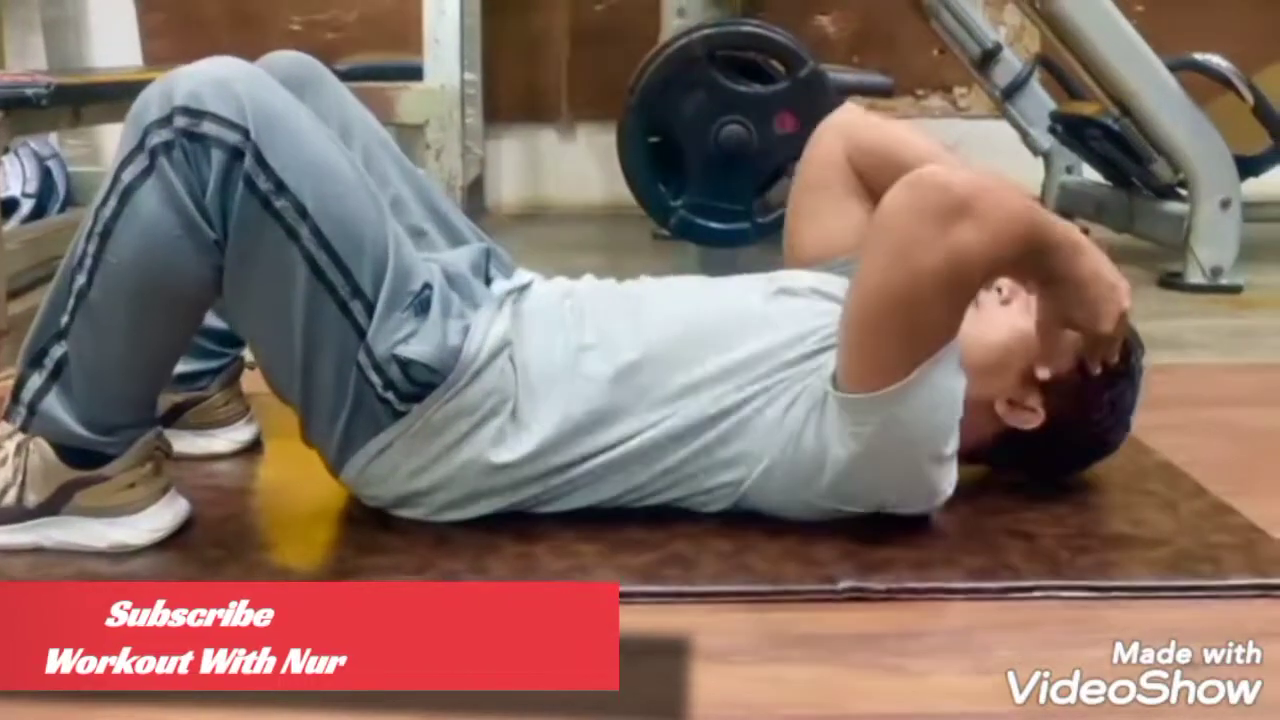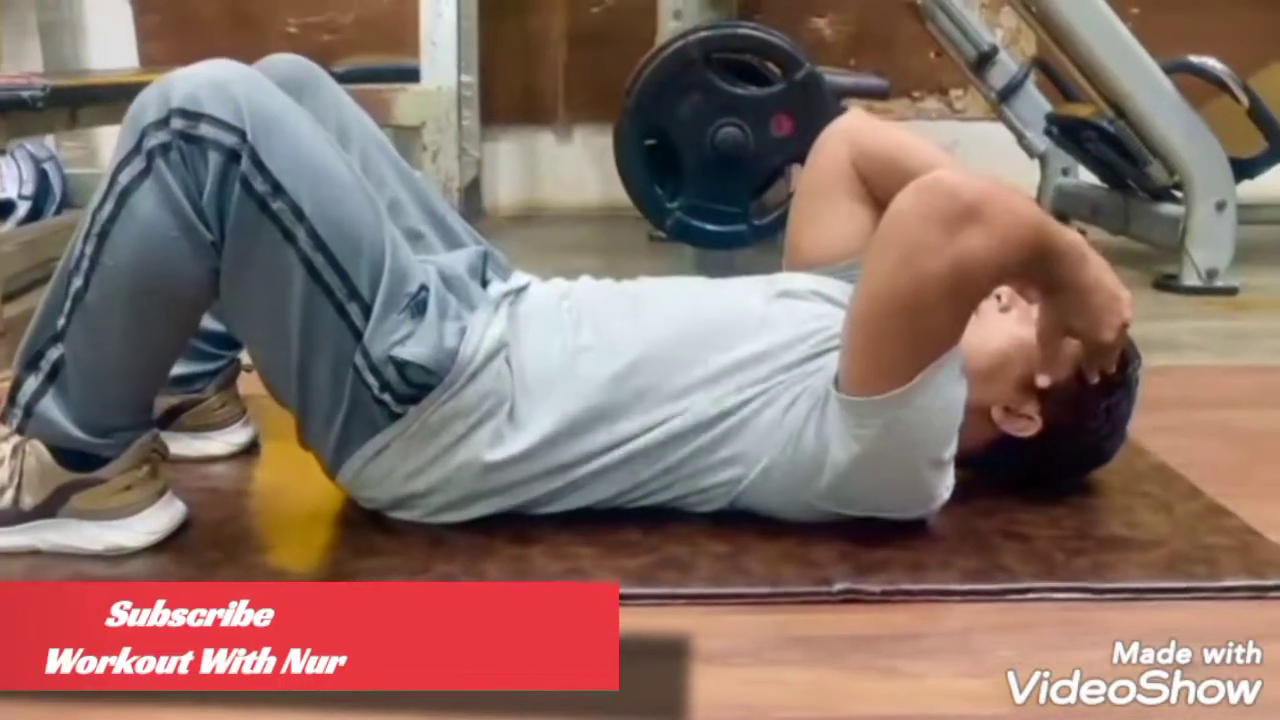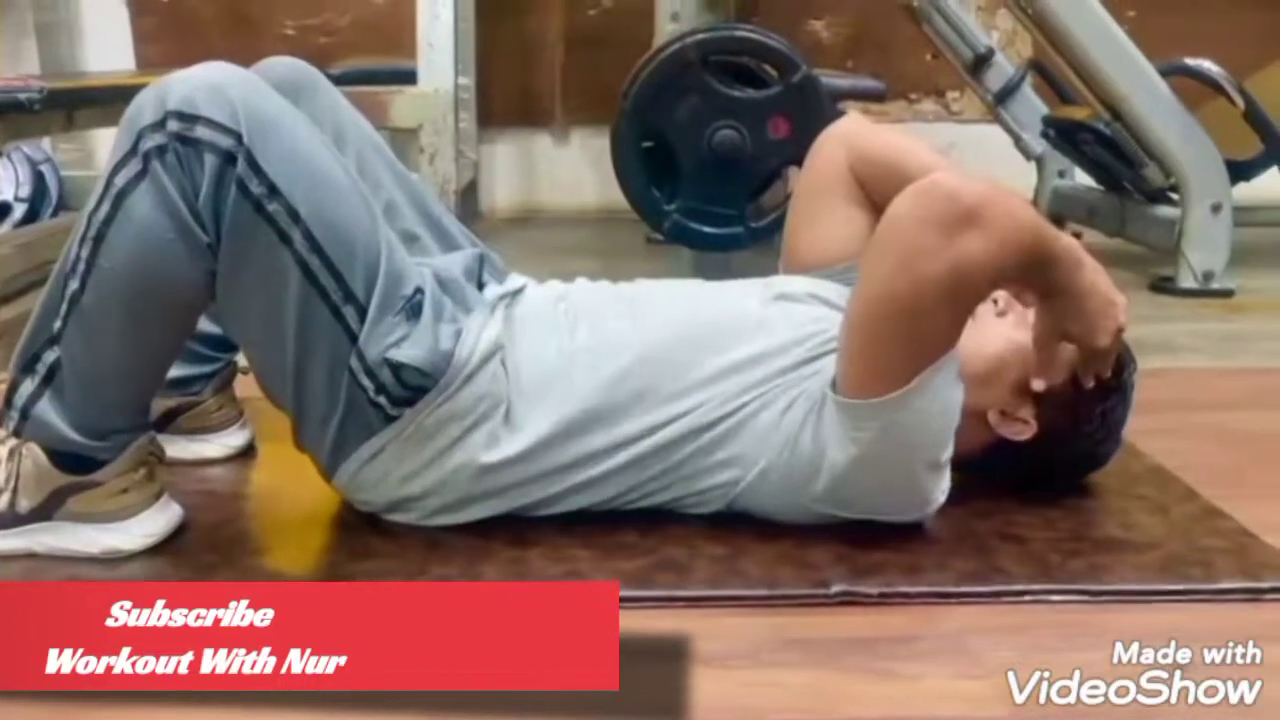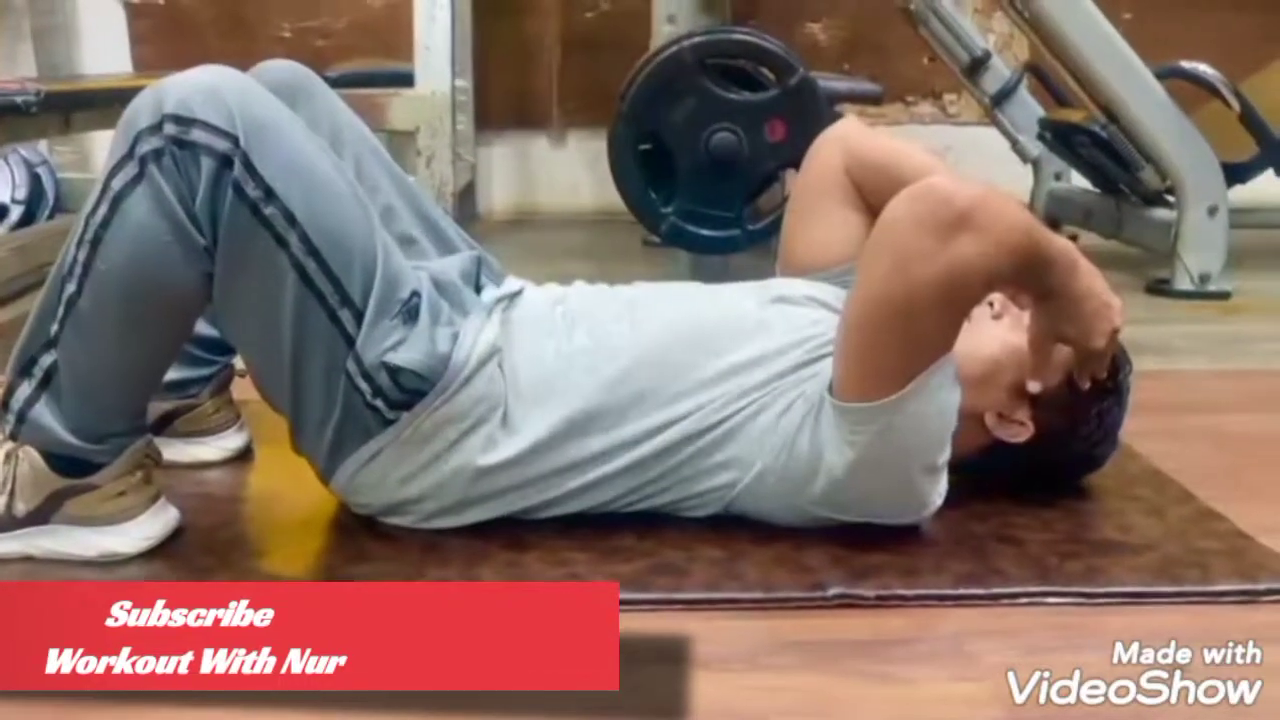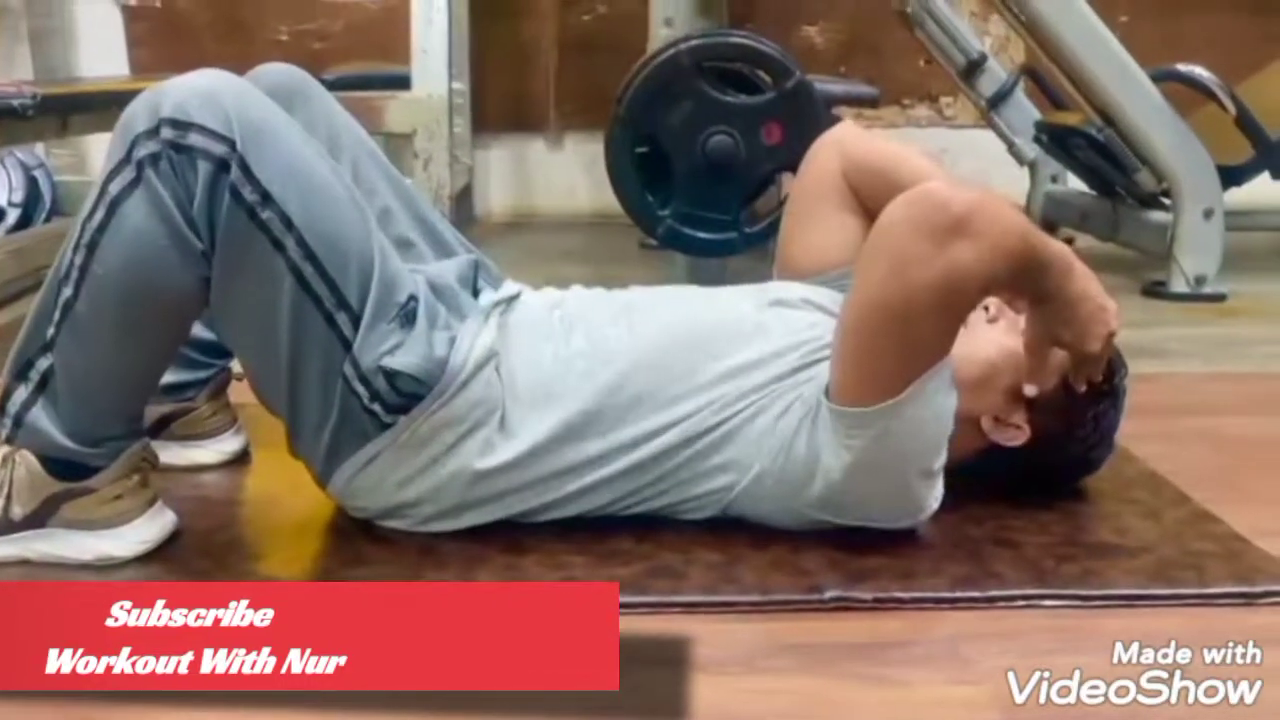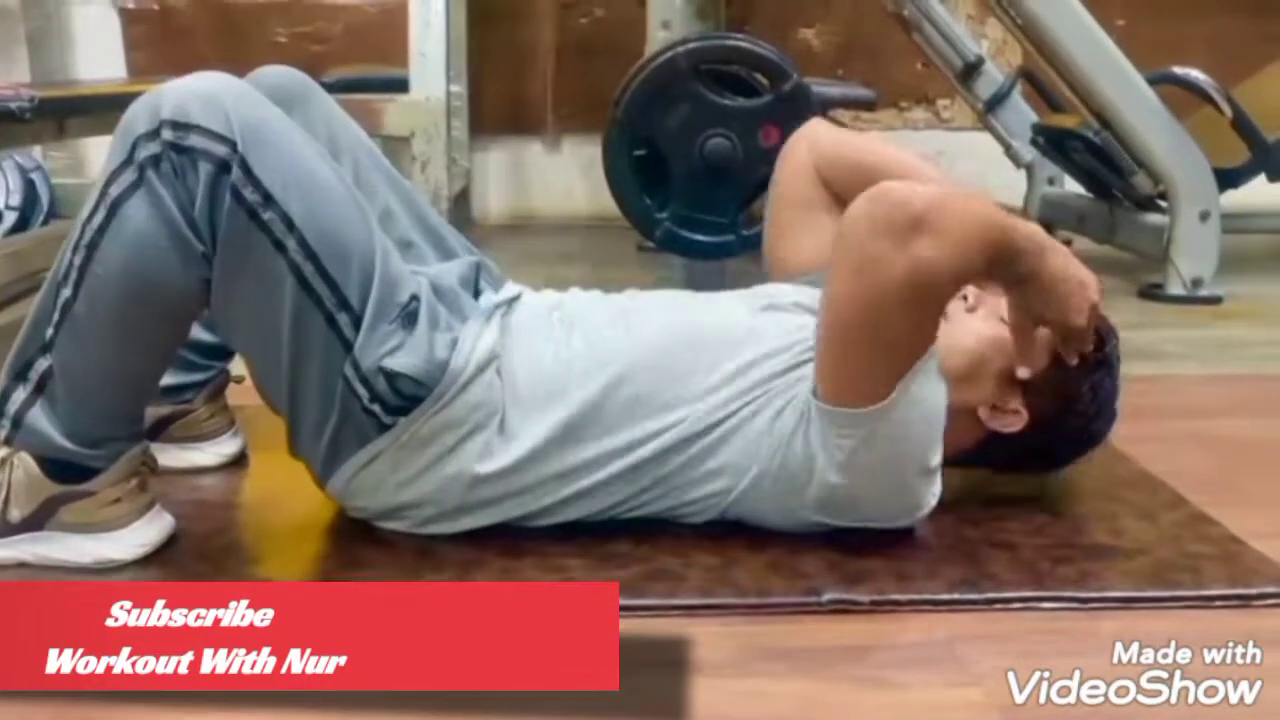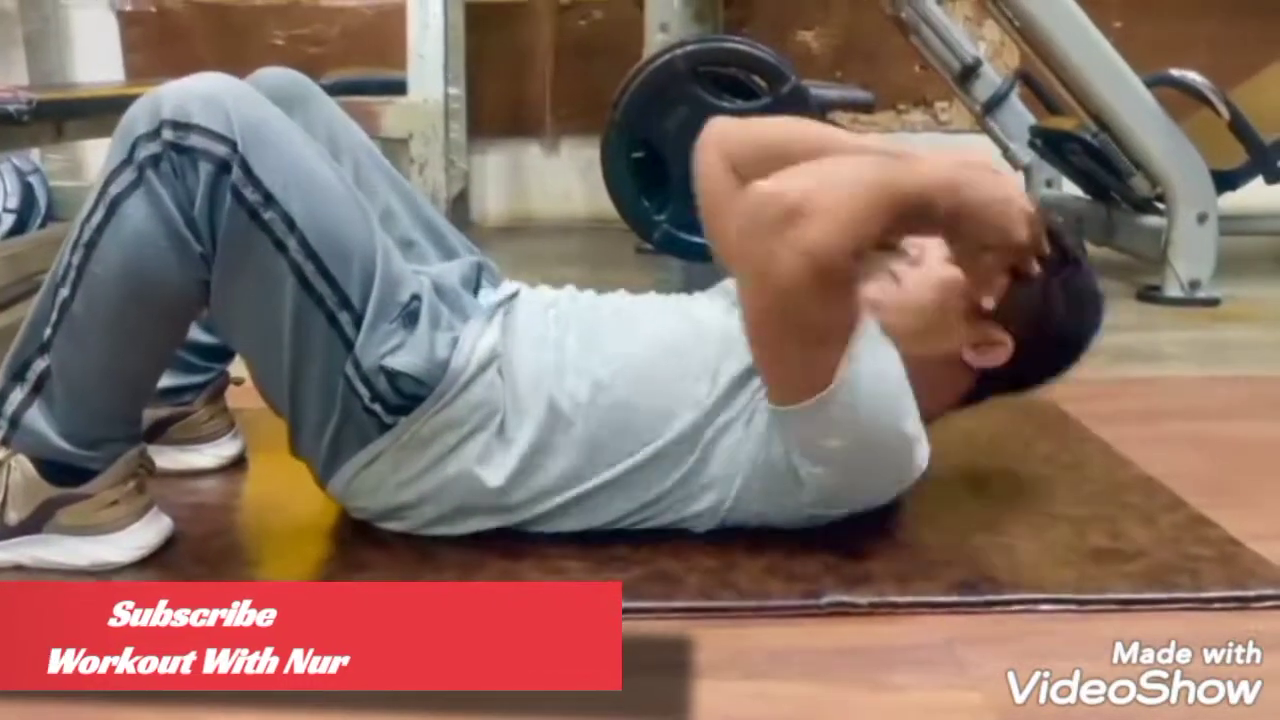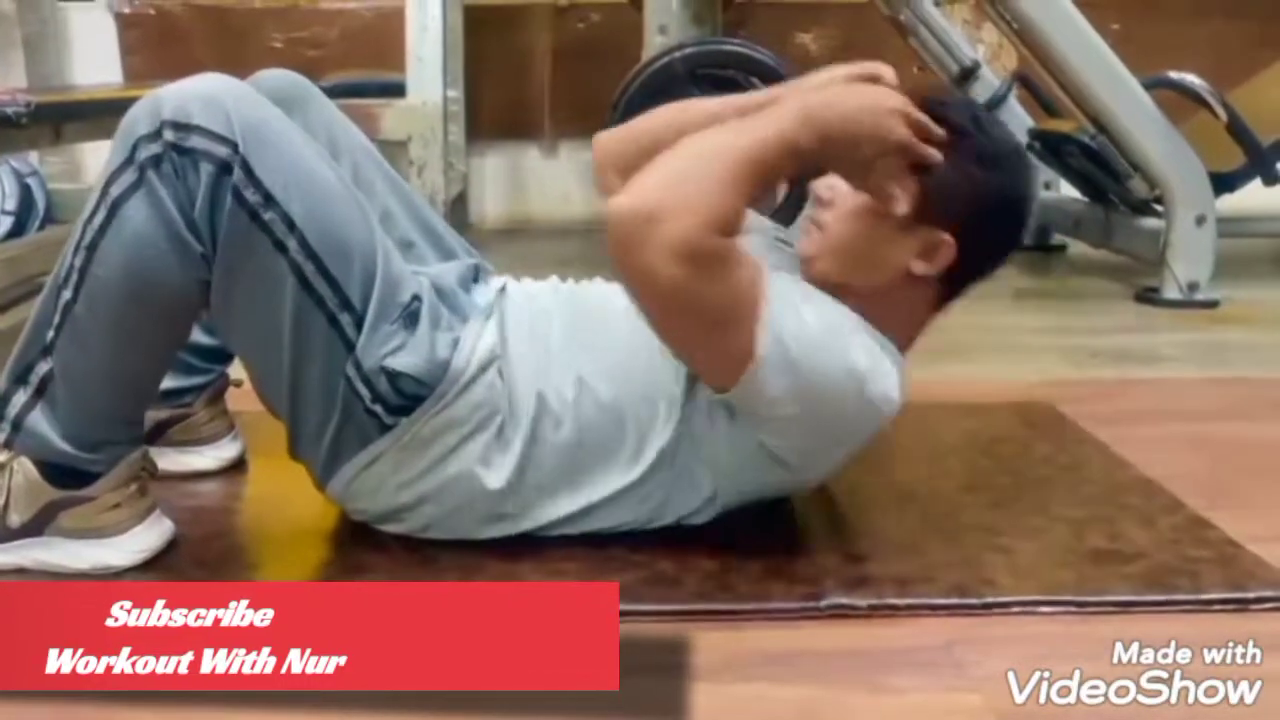
dt=0.1s
person 1, frame 1
left shoulder: (894, 446)
right shoulder: (866, 333)
left elbow: (943, 207)
right elbow: (842, 138)
left wrist: (1065, 258)
right wrist: (1043, 228)
left hip: (432, 405)
right hip: (492, 315)
left knee: (205, 115)
right knee: (281, 84)
right ankle: (188, 384)
person 1, frame 2
left shoulder: (889, 453)
right shoulder: (857, 324)
left elbow: (956, 218)
right elbow: (848, 144)
left wrist: (1067, 265)
right wrist: (1050, 248)
left hip: (428, 403)
right hip: (488, 318)
left knee: (201, 119)
right knee: (279, 86)
right ankle: (188, 386)
person 1, frame 3
left shoulder: (886, 457)
right shoulder: (849, 322)
left elbow: (953, 222)
right elbow: (846, 148)
left wrist: (1063, 272)
right wrist: (1048, 250)
left hip: (423, 408)
right hip: (484, 320)
left knee: (196, 122)
right knee: (276, 90)
right ankle: (185, 389)
person 1, frame 4
left shoulder: (884, 458)
right shoulder: (853, 331)
left elbow: (948, 226)
right elbow: (843, 151)
left wrist: (1061, 270)
right wrist: (1039, 255)
left hip: (419, 408)
right hip: (482, 321)
left knee: (194, 123)
right knee: (271, 91)
right ankle: (182, 390)
person 1, frame 5
left shoulder: (881, 464)
right shoulder: (848, 332)
left elbow: (944, 232)
right elbow: (841, 154)
left wrist: (1058, 276)
right wrist: (1032, 246)
left hip: (416, 413)
right hip: (478, 324)
left knee: (190, 127)
right knee: (269, 95)
right ankle: (180, 393)
person 1, frame 6
left shoulder: (888, 453)
right shoulder: (849, 333)
left elbow: (888, 227)
right elbow: (814, 155)
left wrist: (1031, 249)
right wrist: (995, 237)
left hip: (420, 416)
right hip: (485, 327)
left knee: (192, 128)
right knee: (273, 94)
right ankle: (175, 396)
person 1, frame 7
left shoulder: (867, 432)
right shoulder: (838, 344)
left elbow: (786, 223)
right elbow: (723, 153)
left wrist: (945, 195)
right wrist: (922, 173)
left hip: (419, 416)
right hip: (481, 324)
left knee: (192, 130)
right knee: (274, 96)
right ankle: (175, 397)
person 1, frame 8
left shoulder: (841, 373)
right shoulder: (814, 287)
left elbow: (643, 232)
right elbow: (620, 162)
left wrist: (793, 121)
right wrist: (800, 106)
left hip: (420, 421)
right hip: (480, 328)
left knee: (193, 126)
right knee: (270, 95)
right ankle: (175, 397)
